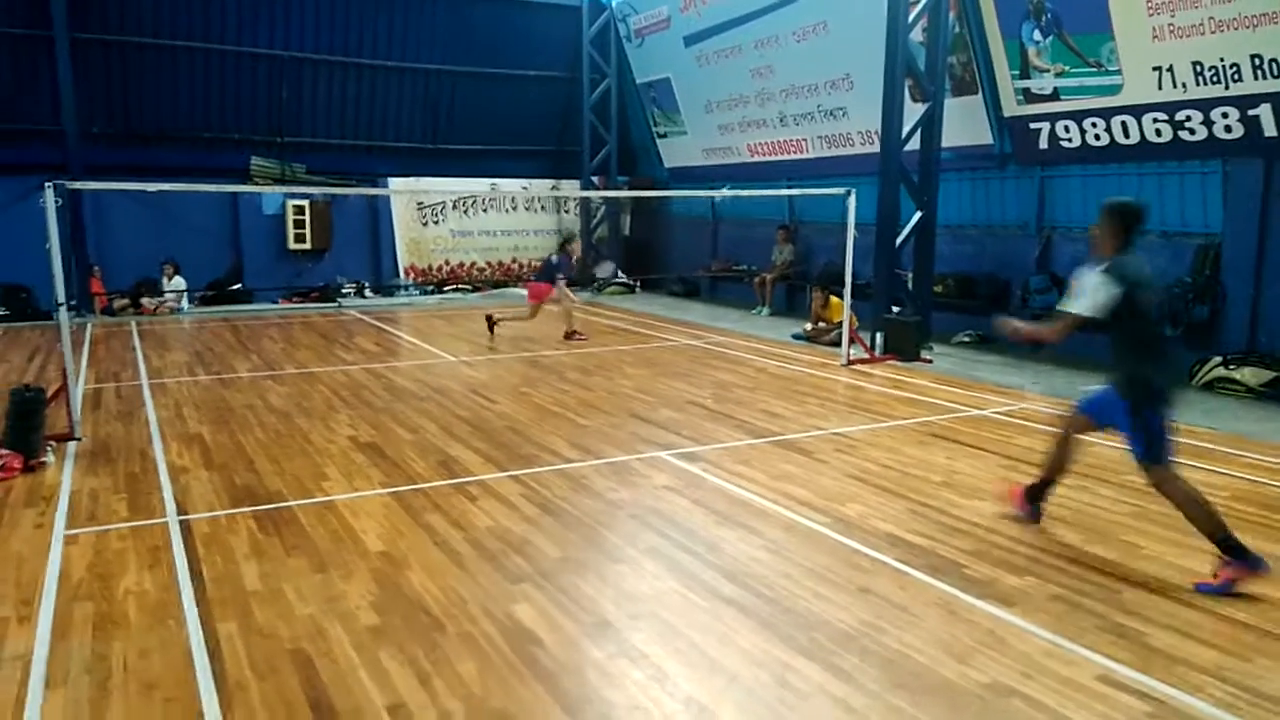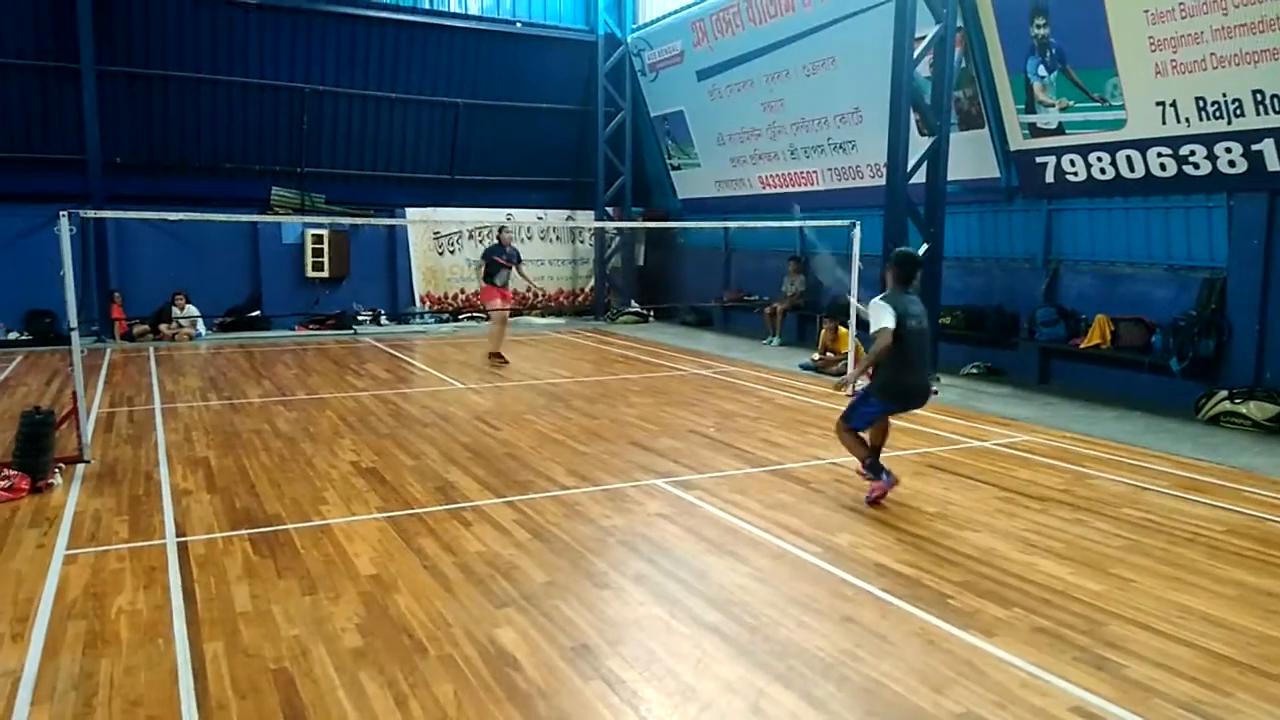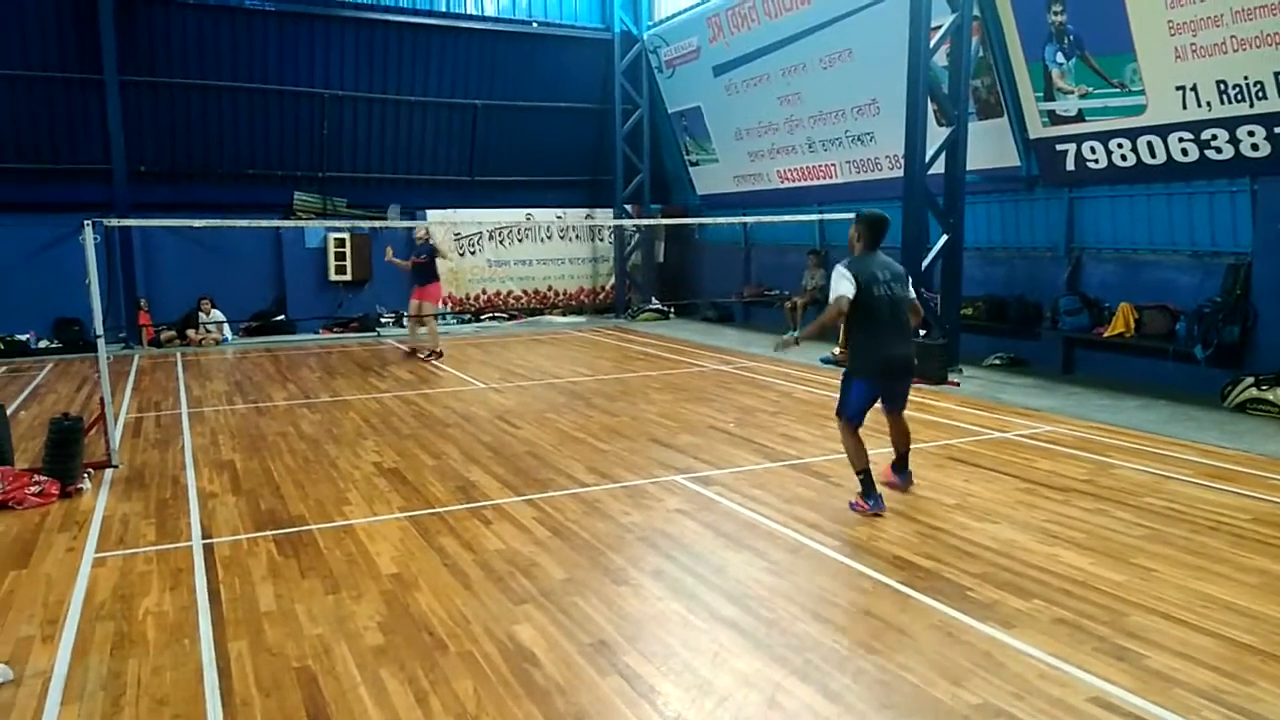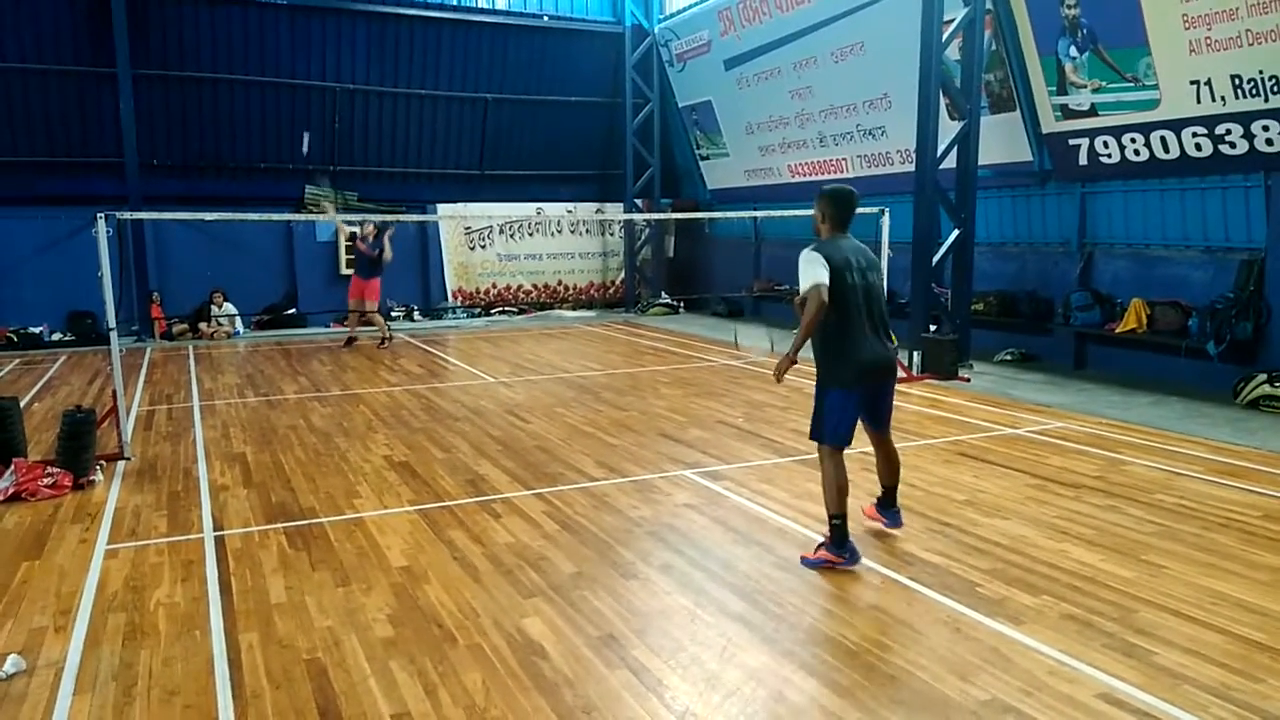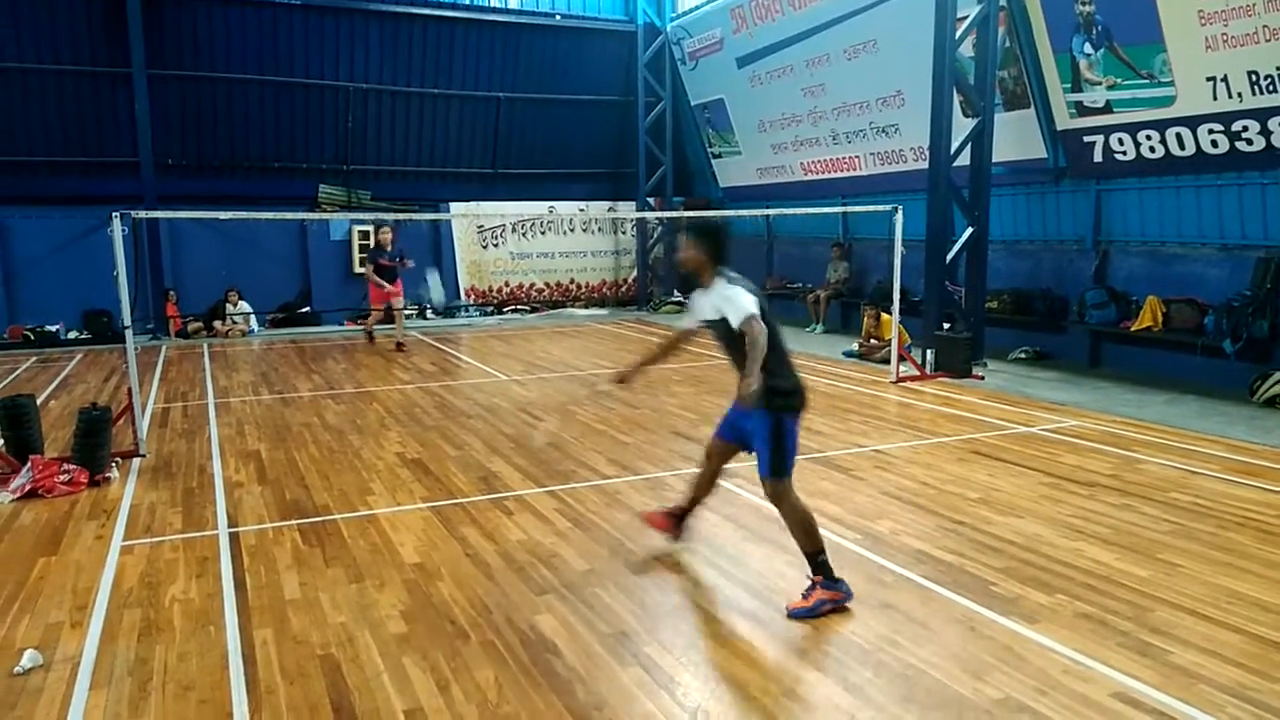
dt=0.7s
person 1, frame 1
left shoulder: (1099, 276)
right shoulder: (1135, 270)
left elbow: (1057, 331)
left wrist: (1020, 329)
left hip: (1139, 387)
right hip: (1140, 381)
left knee: (1159, 475)
right knee: (1071, 425)
left ankle: (1239, 558)
right ankle: (1034, 498)
person 1, frame 2
left shoulder: (882, 303)
right shoulder: (916, 304)
left elbow: (884, 341)
left wrist: (857, 371)
right wrist: (867, 314)
left hip: (891, 387)
right hip: (920, 389)
left knee: (845, 427)
right knee: (879, 414)
left ankle: (881, 475)
right ankle: (872, 466)
person 1, frame 3
left shoulder: (847, 270)
right shoulder: (898, 270)
left elbow: (839, 309)
right elbow: (917, 313)
left wrist: (800, 336)
left hip: (868, 362)
right hip: (903, 359)
left knee: (848, 426)
right knee: (895, 414)
left ankle: (869, 495)
right ankle: (902, 472)
person 1, frame 4
left shoulder: (815, 254)
right shoulder: (866, 255)
left elbow: (818, 302)
left wrist: (793, 352)
left hip: (843, 367)
right hip: (882, 360)
left knee: (830, 450)
right knee: (880, 436)
left ankle: (839, 544)
right ankle: (888, 508)
person 1, frame 5
left shoulder: (728, 291)
right shoulder: (703, 297)
left elbow: (755, 330)
right elbow: (680, 336)
left wrist: (753, 375)
right wrist: (638, 367)
left hip: (775, 399)
right hip: (755, 397)
left knee: (777, 490)
right knee: (714, 454)
left ankle: (828, 584)
right ankle: (679, 519)
